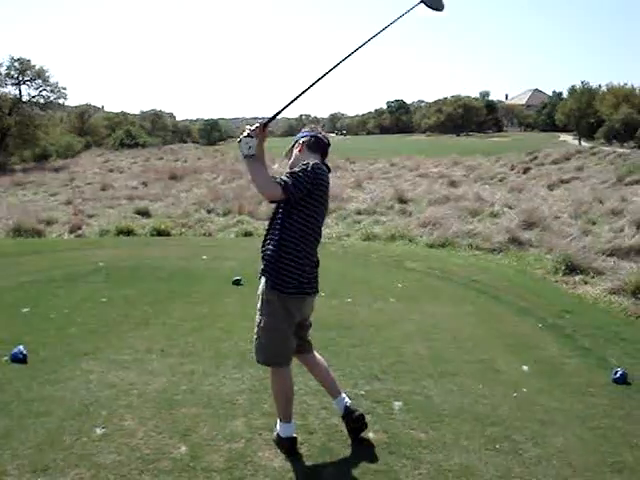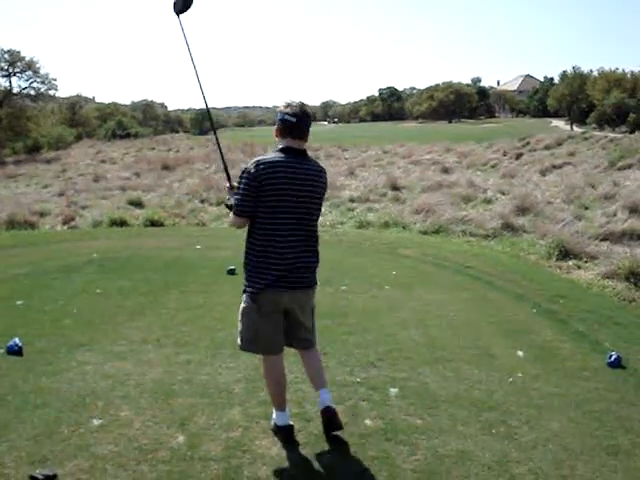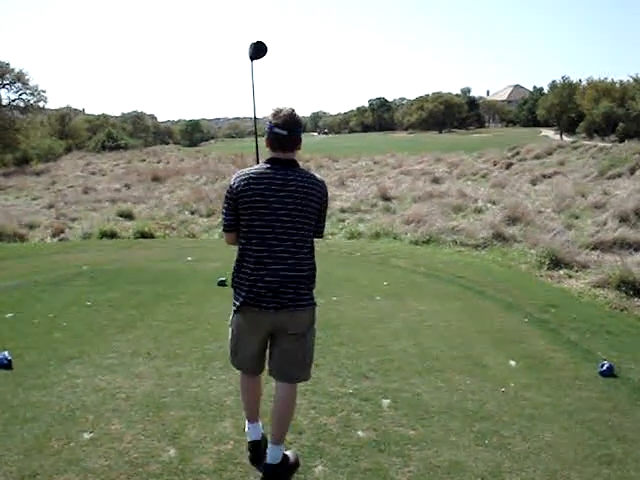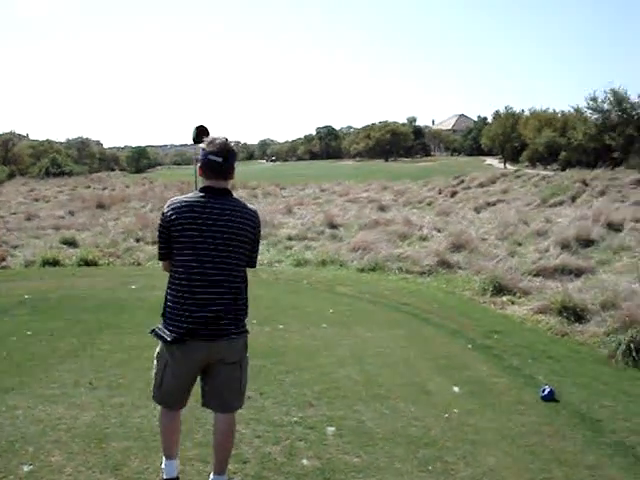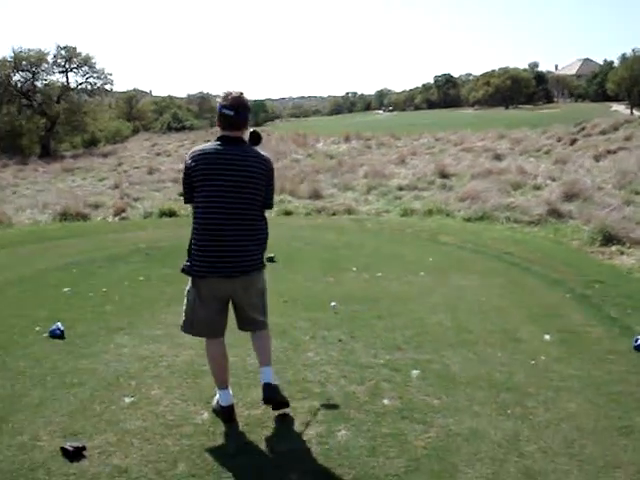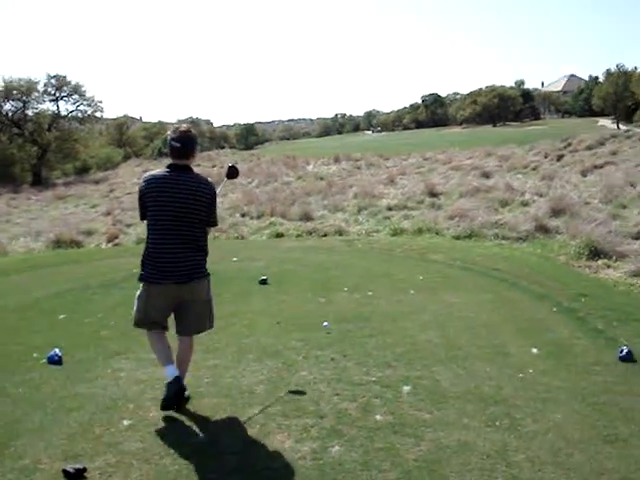
dt=0.7s
person 1, frame 1
left shoulder: (312, 169)
right shoulder: (313, 177)
left elbow: (271, 191)
right elbow: (272, 186)
left wrist: (251, 154)
right wrist: (257, 152)
left hip: (282, 284)
right hip: (302, 284)
left knee: (279, 362)
right knee: (303, 350)
left ankle: (286, 434)
right ankle: (348, 409)
person 1, frame 2
left shoulder: (259, 168)
right shoulder: (318, 173)
left elbow: (238, 221)
left wrist: (235, 197)
left hip: (264, 278)
right hip: (303, 278)
left knee: (271, 352)
right knee: (306, 343)
left ankle: (282, 422)
right ankle: (326, 405)
person 1, frame 3
left shoulder: (241, 181)
right shoulder: (316, 187)
left elbow: (230, 237)
right elbow: (314, 236)
left hip: (251, 296)
right hip: (296, 299)
left knee: (249, 370)
right knee: (287, 381)
left ankle: (254, 436)
person 1, frame 4
left shoulder: (174, 208)
right shoulder: (249, 217)
left elbow: (166, 264)
right elbow: (246, 265)
left hip: (182, 327)
right hip: (229, 329)
left knee: (171, 405)
right knee: (225, 410)
person 1, frame 5
left shoulder: (196, 158)
right shoulder: (262, 163)
left elbow: (193, 205)
right elbow: (264, 208)
left hip: (208, 263)
right hip: (249, 262)
left knee: (213, 335)
right knee: (257, 323)
left ankle: (224, 400)
right ankle: (268, 382)
person 1, frame 6
left shoulder: (149, 181)
right shoulder: (206, 187)
left elbow: (147, 220)
right elbow: (207, 229)
left hip: (158, 271)
right hip: (194, 272)
left knee: (152, 325)
right knee: (187, 332)
left ankle: (172, 377)
right ankle: (178, 385)
